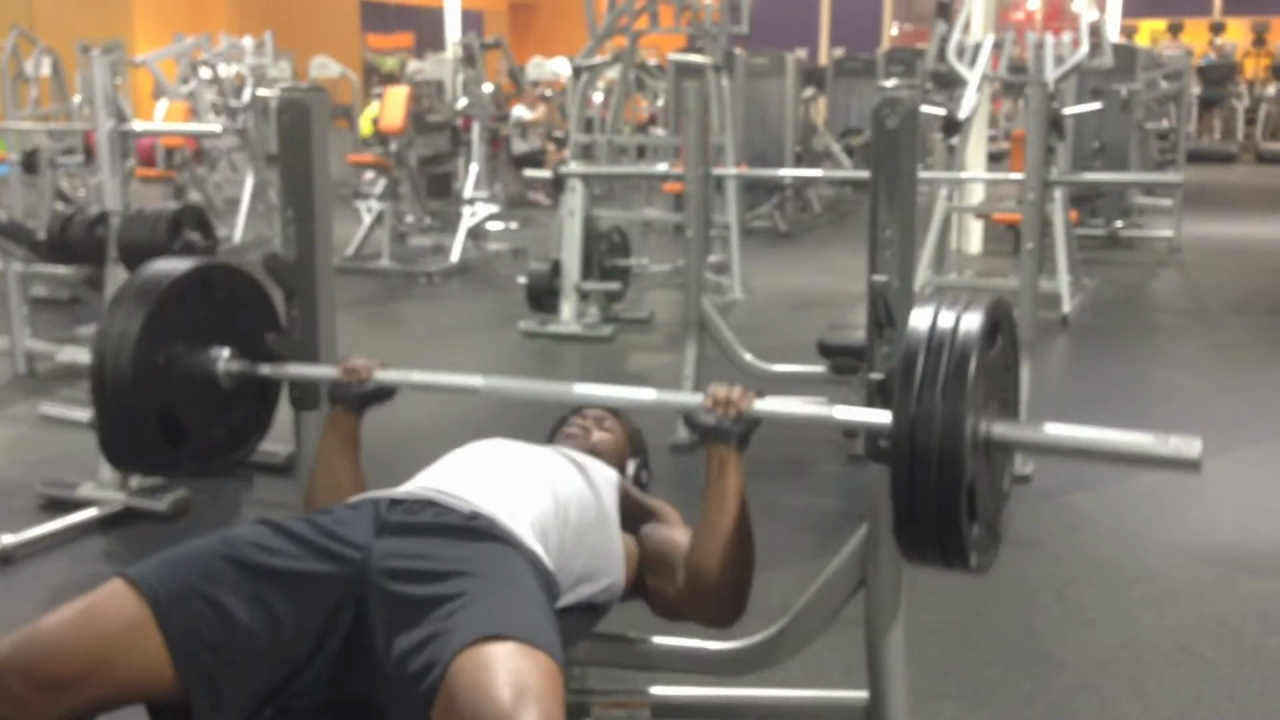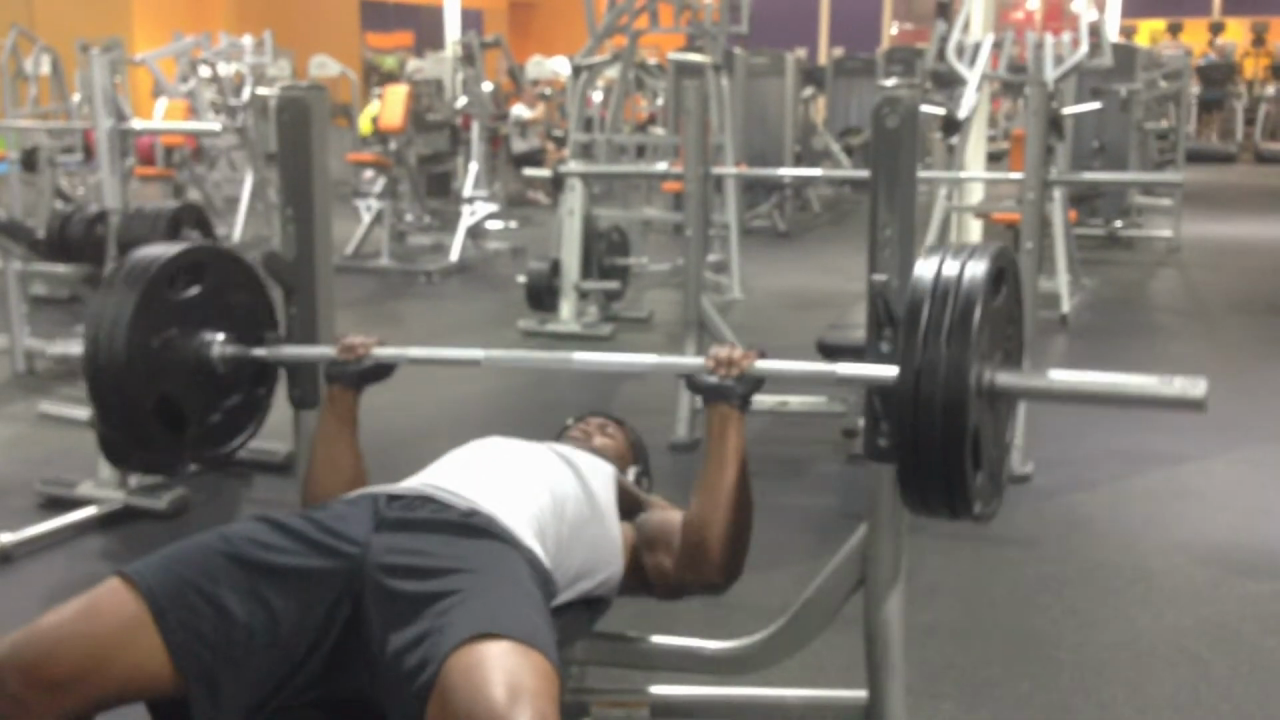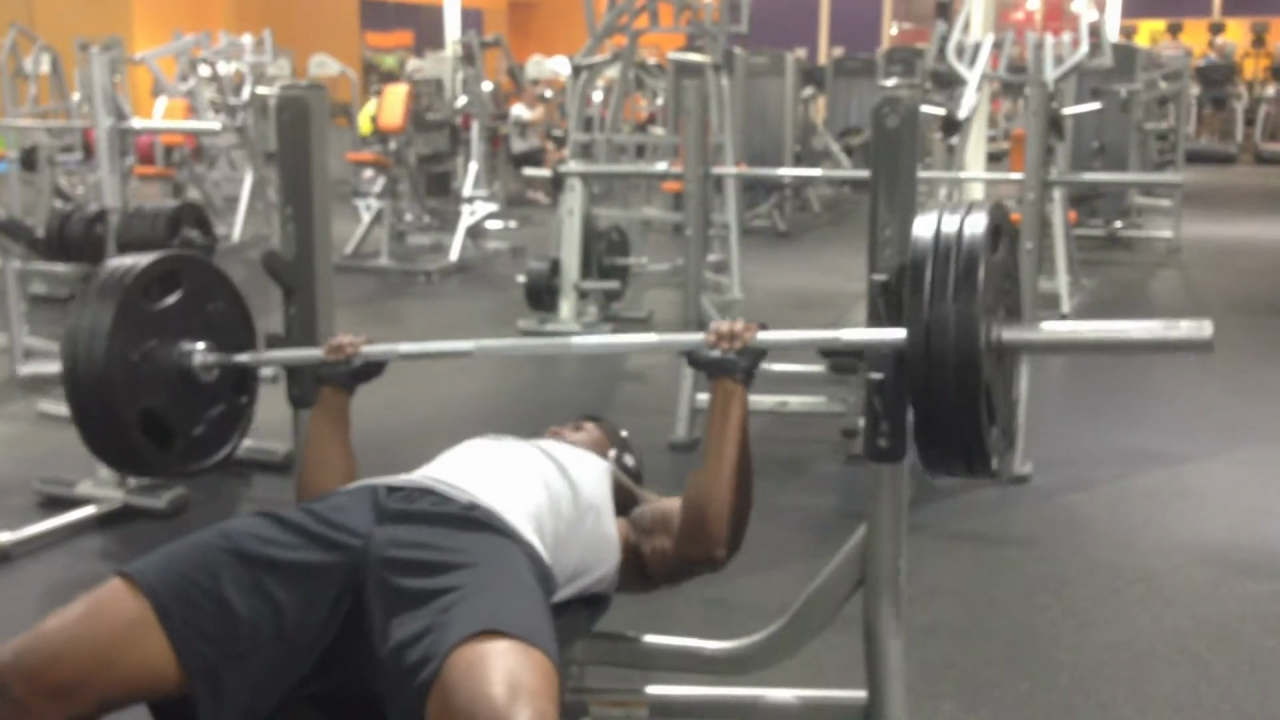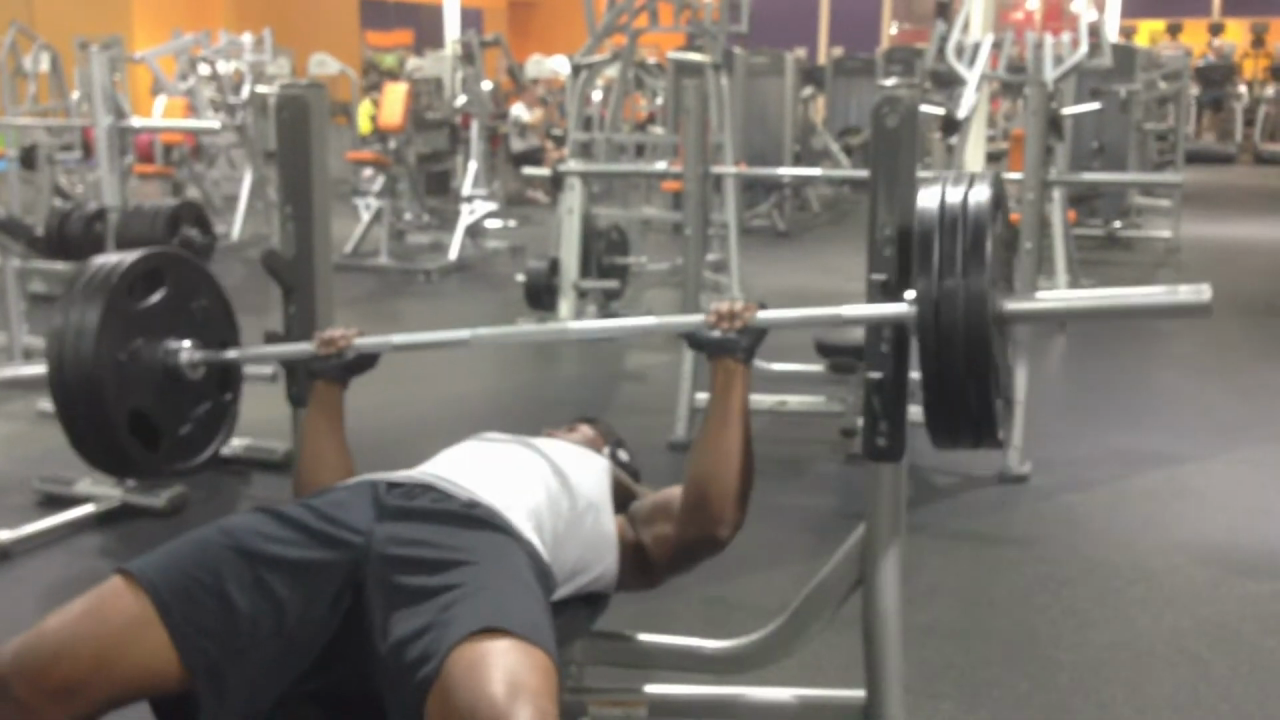
dt=0.2s
person 1, frame 1
left shoulder: (638, 521)
right shoulder: (488, 449)
left elbow: (711, 596)
left wrist: (724, 448)
right wrist: (347, 410)
left hip: (488, 558)
right hip: (352, 535)
person 1, frame 2
left shoulder: (632, 519)
right shoulder: (492, 448)
left elbow: (708, 563)
right elbow: (328, 503)
left wrist: (726, 410)
right wrist: (344, 390)
left hip: (484, 552)
right hip: (350, 526)
person 1, frame 3
left shoulder: (627, 523)
right shoulder: (486, 449)
left elbow: (709, 538)
right elbow: (323, 501)
left wrist: (729, 385)
right wrist: (336, 389)
left hip: (484, 547)
right hip: (351, 519)
person 1, frame 4
left shoulder: (626, 522)
right shoulder: (484, 449)
left elbow: (711, 518)
right elbow: (320, 497)
left wrist: (729, 363)
right wrist: (330, 385)
left hip: (483, 545)
